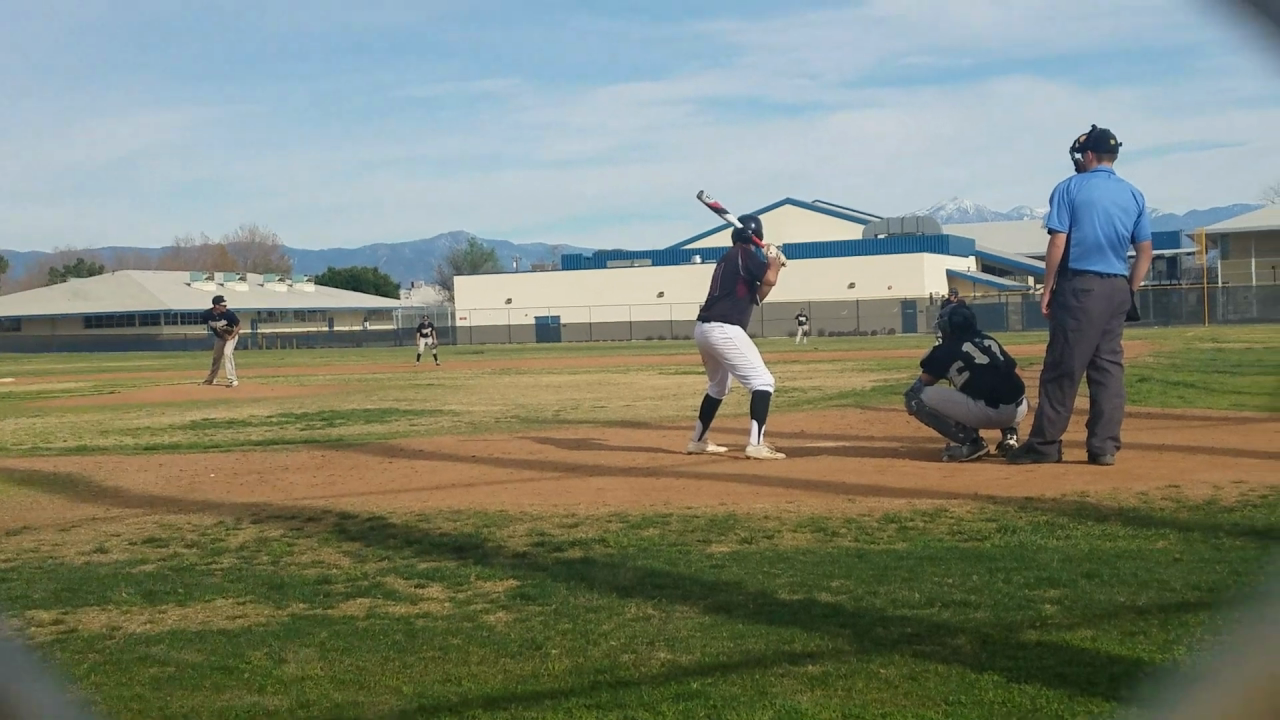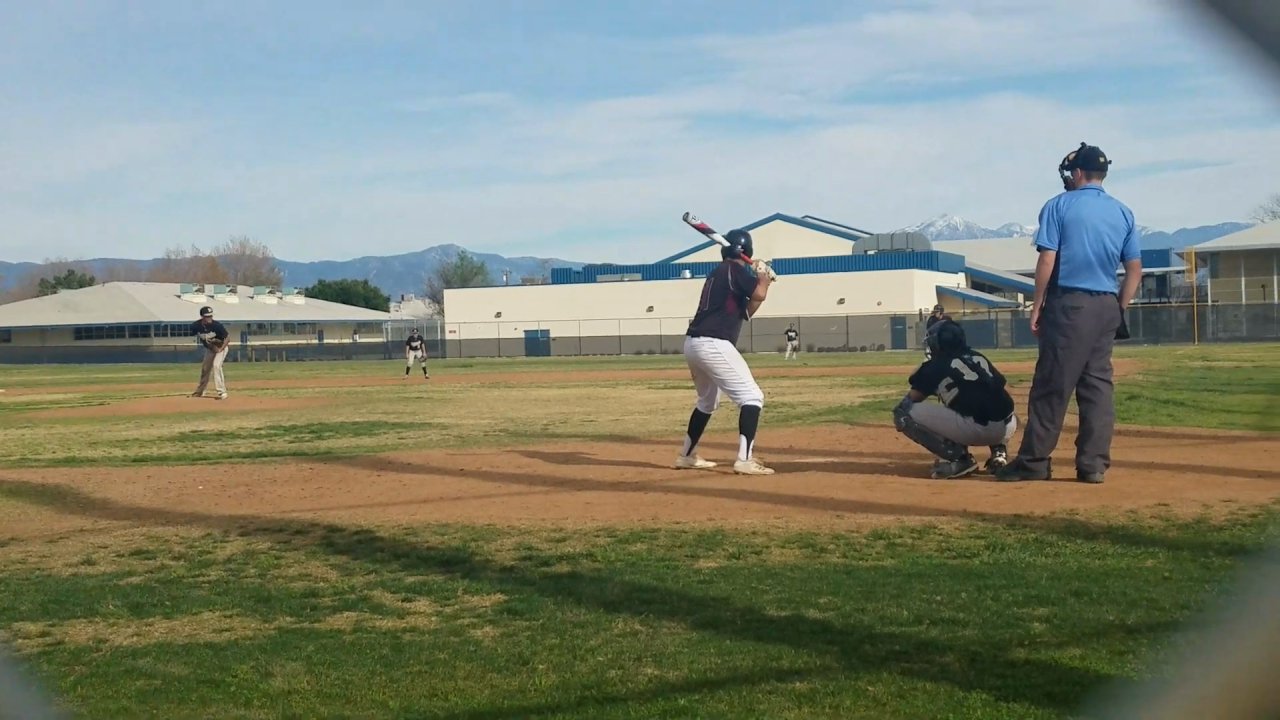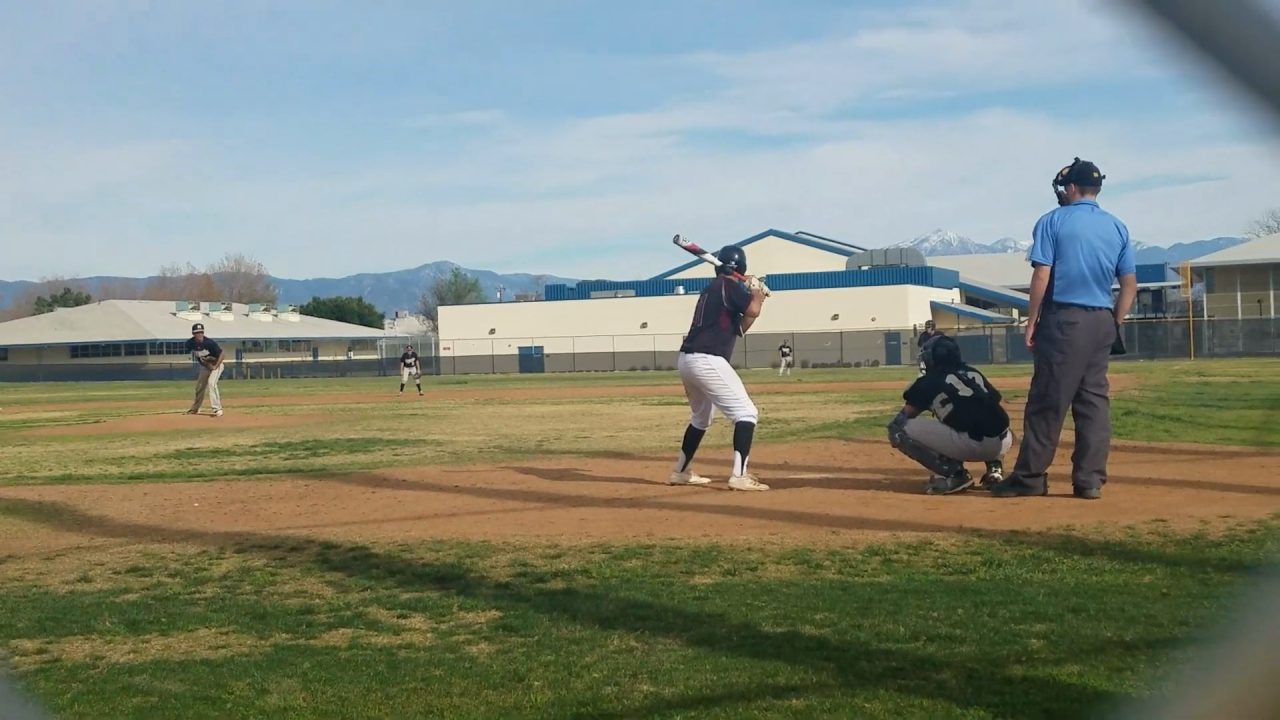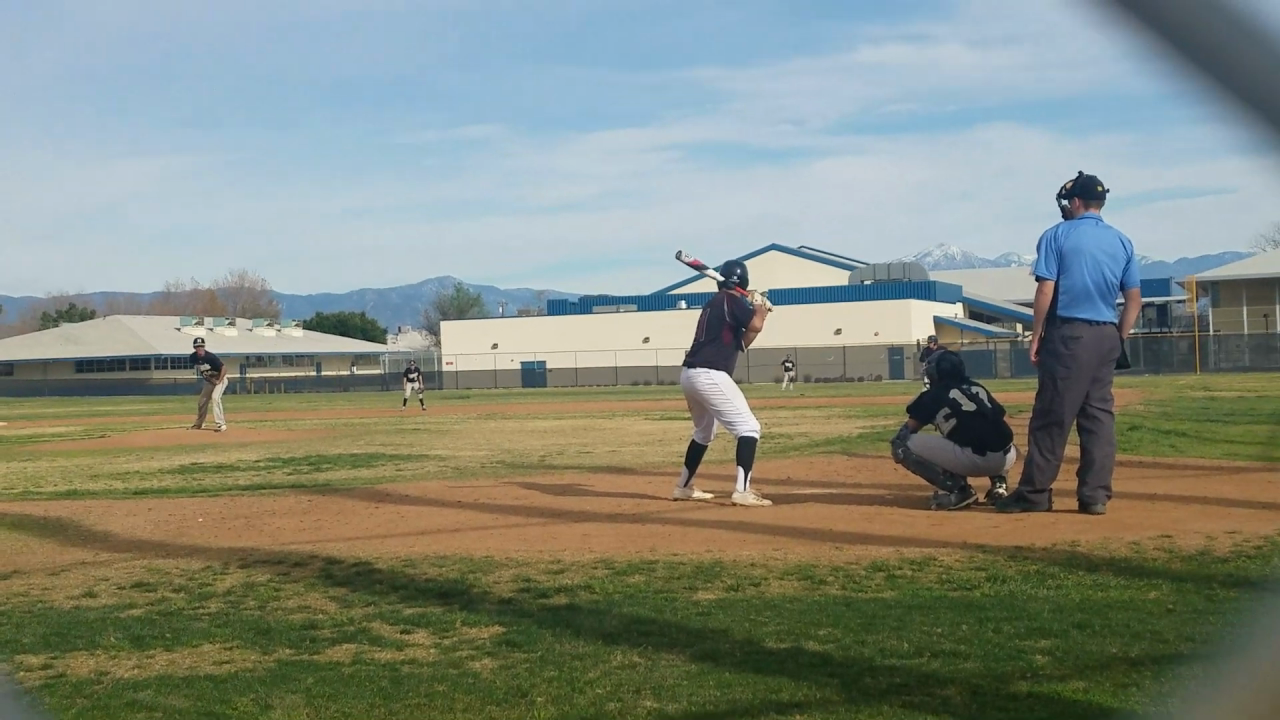
dt=0.1s
person 1, frame 1
left shoulder: (1070, 188)
right shoulder: (1134, 195)
left elbow: (1058, 244)
right elbow: (1145, 251)
left wrist: (1047, 289)
right wrist: (1129, 292)
left hip: (1079, 286)
right hip: (1117, 288)
left knee: (1063, 366)
right knee: (1109, 367)
left ankle: (1044, 444)
right ankle: (1105, 445)
person 1, frame 2
left shoulder: (1059, 205)
right shoulder: (1123, 213)
left elbow: (1047, 261)
right elbow: (1134, 269)
left wrist: (1037, 306)
right wrist: (1118, 309)
left hip: (1068, 304)
right hip: (1106, 306)
left knee: (1052, 384)
right knee: (1098, 384)
left ankle: (1033, 461)
right ankle: (1094, 463)
person 1, frame 3
left shoulder: (1053, 221)
right shoulder: (1118, 227)
left elbow: (1042, 276)
right elbow: (1129, 284)
left wrist: (1032, 322)
right wrist: (1114, 324)
left hip: (1064, 319)
right hip: (1102, 321)
left knee: (1048, 400)
right knee: (1095, 400)
left ankle: (1030, 477)
right ankle: (1091, 479)
person 1, frame 4
left shoulder: (1057, 235)
right shoulder: (1122, 242)
left elbow: (1046, 291)
right elbow: (1134, 298)
left wrist: (1036, 336)
right wrist: (1119, 339)
left hip: (1068, 334)
right hip: (1107, 336)
left knee: (1052, 415)
right knee: (1099, 415)
left ankle: (1035, 493)
right ankle: (1096, 494)
person 2, frame 1
left shoulder: (727, 258)
right shoulder: (744, 255)
left elbow: (756, 297)
right elbow: (770, 280)
left wrist: (774, 264)
right wrist: (772, 260)
left hip: (705, 329)
right hip: (724, 330)
left knee: (718, 386)
right knee: (763, 381)
left ankle: (698, 441)
right ankle: (756, 444)
person 2, frame 2
left shoulder: (717, 273)
right shoulder: (734, 269)
left elbow: (746, 311)
right elbow: (760, 294)
left wrist: (763, 280)
right wrist: (761, 276)
left hip: (694, 344)
right hip: (713, 344)
left knee: (707, 401)
right knee: (752, 396)
left ankle: (686, 455)
right ankle: (745, 459)
person 2, frame 3
left shoulder: (711, 289)
right shoulder: (728, 286)
left elbow: (740, 328)
right elbow: (754, 310)
left wrist: (757, 296)
right wrist: (755, 292)
left hip: (688, 360)
right hip: (707, 360)
left knee: (701, 417)
right knee: (746, 412)
left ankle: (681, 472)
right ankle: (739, 475)
person 2, frame 4
left shoulder: (713, 304)
right shoulder: (730, 300)
left elbow: (741, 343)
right elbow: (756, 326)
left wrist: (759, 312)
right wrist: (758, 307)
left hip: (690, 375)
right hip: (709, 375)
left knee: (704, 432)
right knee: (749, 427)
left ankle: (684, 487)
right ankle: (742, 491)
person 3, frame 1
left shoulder: (945, 349)
right shoulder: (989, 341)
left elbow: (922, 385)
right elbow: (1015, 374)
left hip: (985, 412)
right hip: (1018, 410)
left knee: (914, 397)
left ankle: (969, 441)
right ankle: (1009, 434)
person 3, frame 2
left shoulder: (934, 365)
right shoulder: (979, 358)
left elbow: (911, 401)
right elbow: (1004, 394)
left hip: (973, 429)
left knee: (903, 413)
left ankle: (957, 457)
right ankle: (998, 451)
person 3, frame 3
left shoulder: (929, 381)
right shoulder: (973, 373)
left elbow: (905, 416)
right elbow: (999, 408)
left hip: (969, 445)
left knee: (898, 429)
left ankle: (952, 473)
right ankle: (994, 467)
person 3, frame 4
left shoulder: (932, 395)
right shoulder: (978, 388)
left elbow: (907, 432)
right elbow: (1002, 425)
left hip: (972, 460)
right hip: (1006, 458)
left knee: (901, 445)
left ankle: (957, 489)
right ankle: (998, 482)
